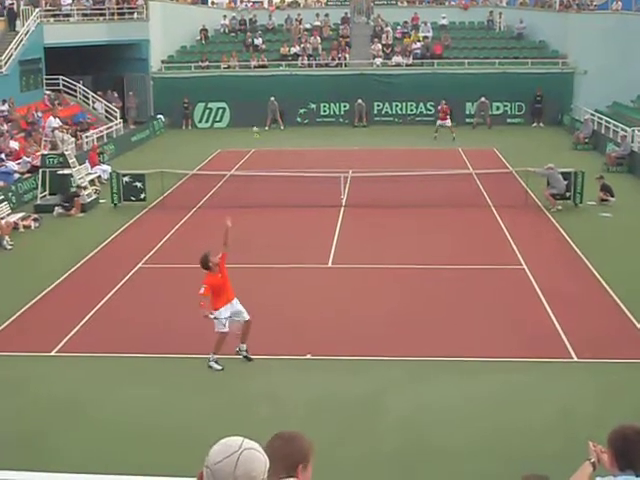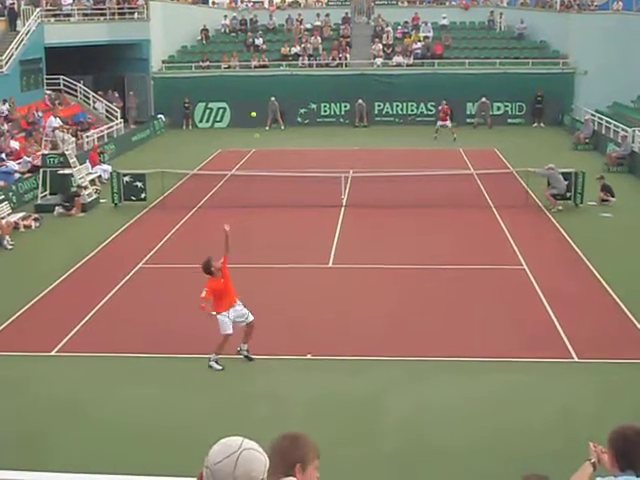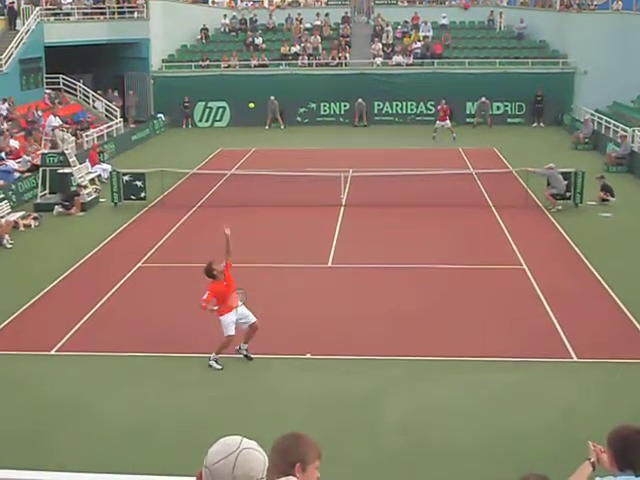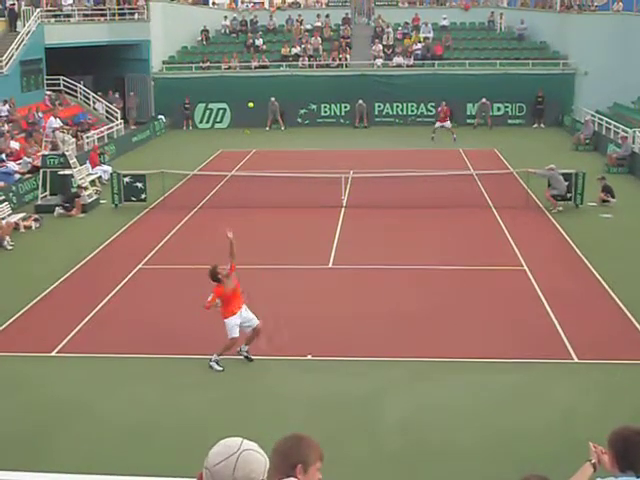
dt=0.1s
person 1, frame 1
left shoulder: (221, 265)
right shoulder: (208, 281)
left elbow: (225, 245)
right elbow: (202, 298)
left wrist: (228, 228)
right wrist: (206, 310)
left hip: (232, 302)
right hip: (220, 308)
left knee: (247, 322)
right knee: (224, 333)
left ankle: (242, 349)
right ankle: (212, 359)
person 1, frame 2
left shoulder: (223, 269)
right shoulder: (210, 285)
left elbow: (226, 251)
right elbow: (202, 301)
left wrist: (227, 234)
right wrist: (209, 310)
left hip: (235, 305)
right hip: (223, 311)
left knee: (251, 324)
right knee: (227, 336)
left ankle: (243, 348)
right ankle: (213, 359)
person 1, frame 3
left shoulder: (226, 272)
right shoulder: (213, 288)
left elbow: (228, 254)
right elbow: (203, 303)
left wrist: (227, 237)
right wrist: (211, 307)
left hip: (238, 307)
right hip: (226, 313)
left knee: (254, 326)
right knee: (229, 337)
left ankle: (243, 348)
right ankle: (213, 358)
person 1, frame 4
left shoulder: (231, 275)
right shoulder: (217, 291)
left elbow: (232, 257)
right elbow: (206, 306)
left wrist: (231, 241)
right wrist: (214, 302)
left hip: (242, 309)
right hip: (231, 315)
left knee: (257, 329)
right knee: (233, 340)
left ankle: (244, 348)
right ankle: (214, 359)
